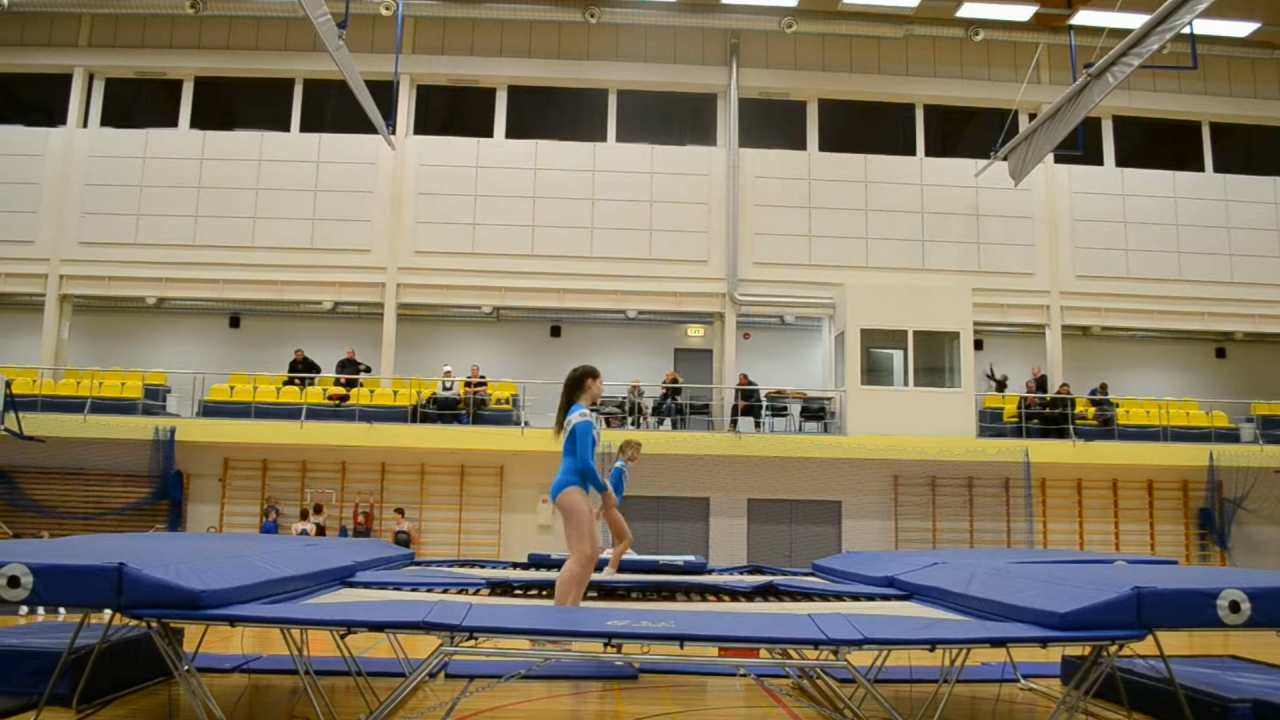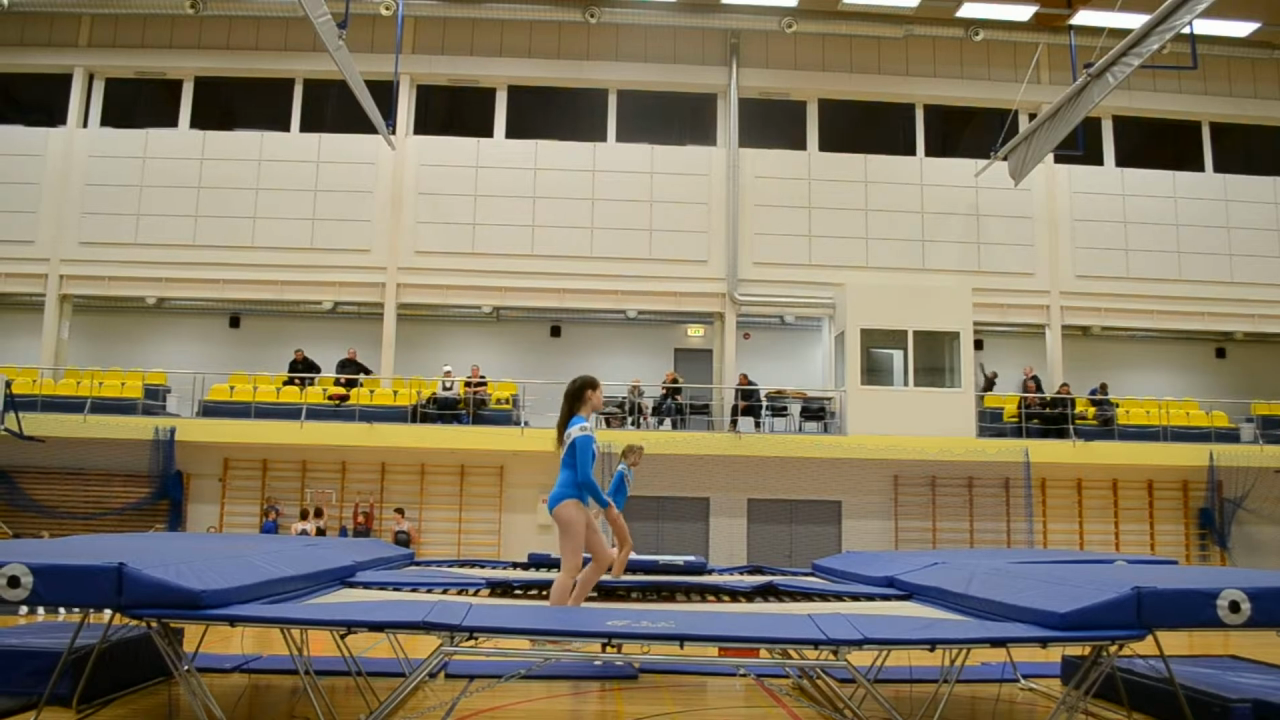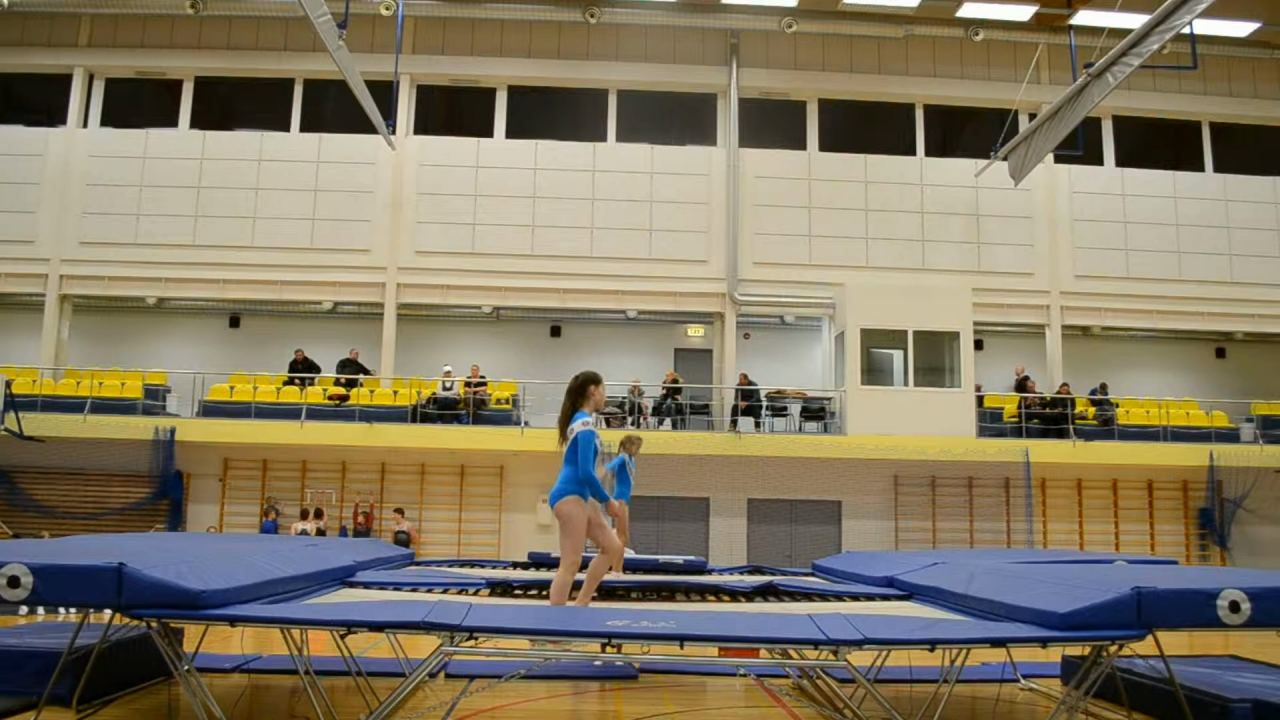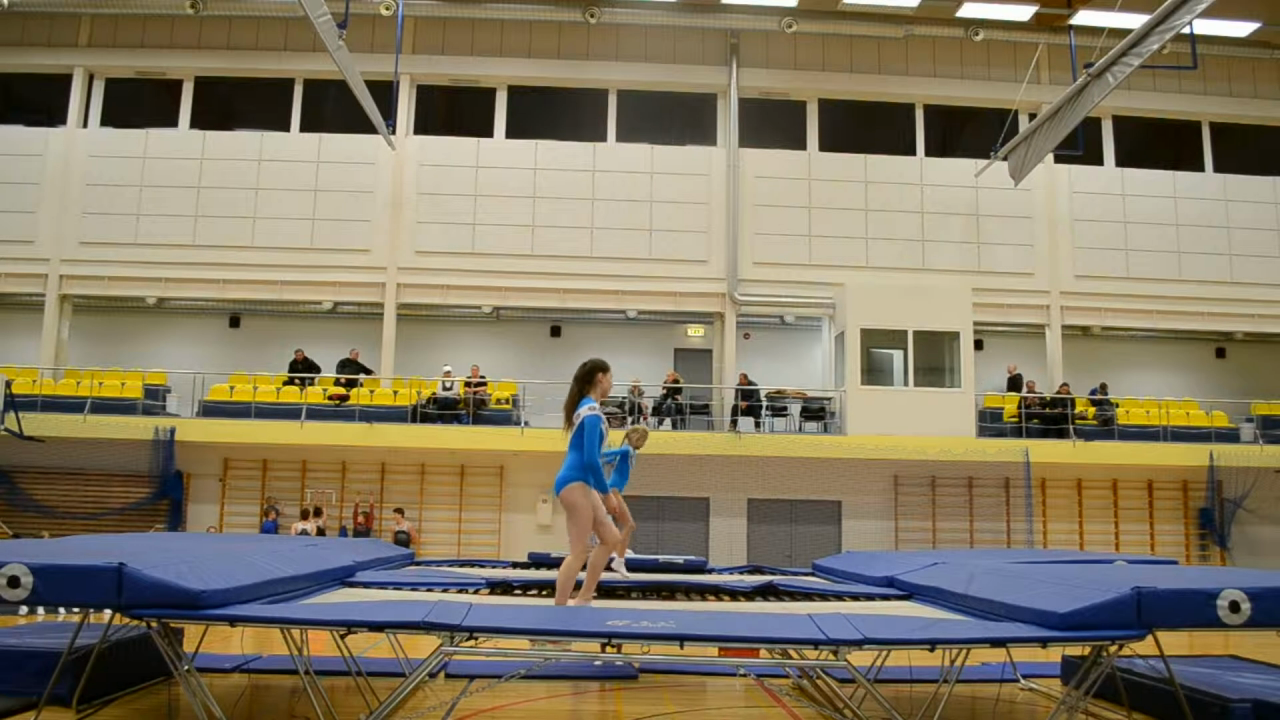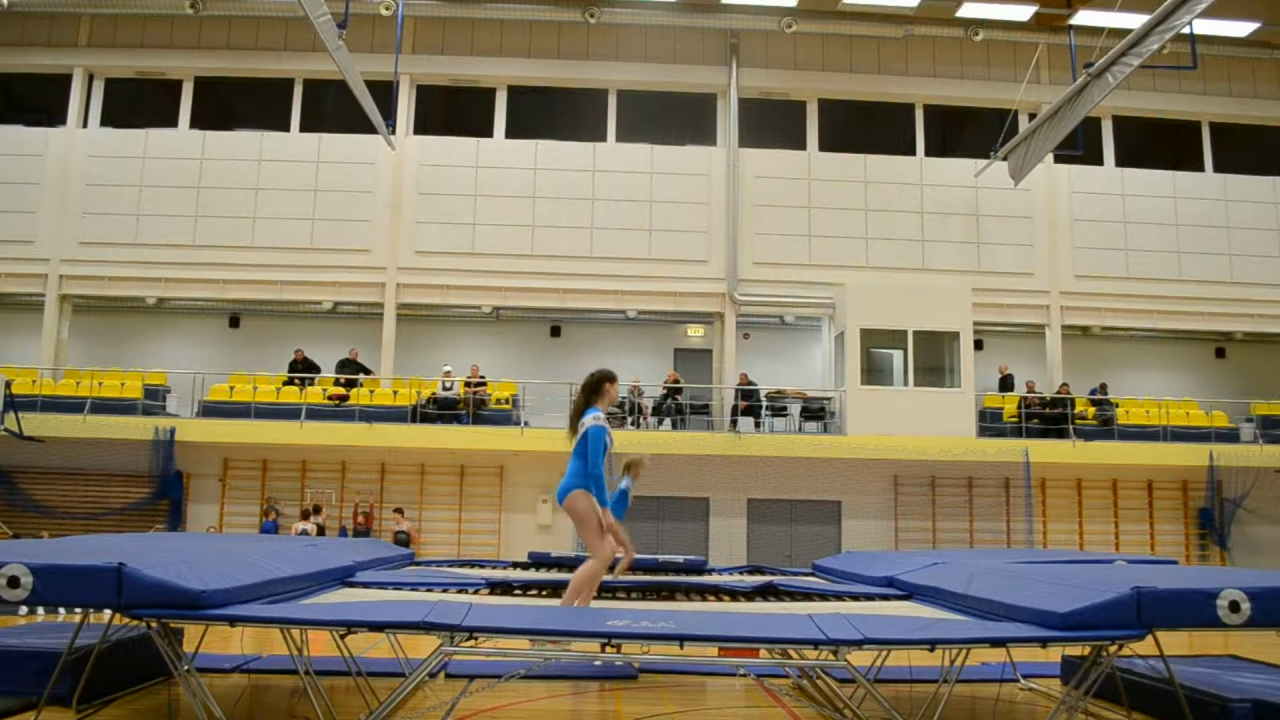
dt=0.2s
person 1, frame 1
left shoulder: (576, 414)
right shoulder: (582, 415)
right elbow: (585, 462)
left wrist: (601, 486)
right wrist: (605, 490)
left hip: (574, 490)
right hip: (571, 489)
left knee: (590, 556)
right knee: (579, 556)
person 1, frame 2
left shoulder: (576, 425)
right shoulder: (583, 428)
right elbow: (584, 477)
left wrist: (602, 501)
right wrist: (607, 505)
left hip: (574, 501)
right hip: (568, 501)
left knee: (604, 558)
right knee: (571, 567)
left ankle: (571, 609)
person 1, frame 3
left shoulder: (579, 420)
right shoulder: (586, 423)
right elbow: (585, 472)
left wrist: (599, 498)
right wrist: (607, 500)
left hip: (576, 496)
right hip: (570, 496)
left knee: (613, 547)
right knee: (570, 564)
left ankle: (581, 603)
person 1, frame 4
left shoulder: (586, 408)
right shoulder: (592, 410)
right elbow: (590, 458)
left wrist: (600, 491)
right wrist: (606, 492)
left hip: (580, 483)
right hip: (574, 483)
left knee: (611, 539)
right knee: (579, 552)
left ankle: (582, 602)
person 1, frame 5
left shoulder: (592, 418)
right shoulder: (597, 420)
right elbow: (594, 467)
left wrist: (601, 505)
right wrist: (604, 507)
left hip: (580, 491)
right hip: (577, 491)
left knee: (608, 550)
right knee: (601, 555)
left ankle: (580, 610)
right ankle: (564, 610)
